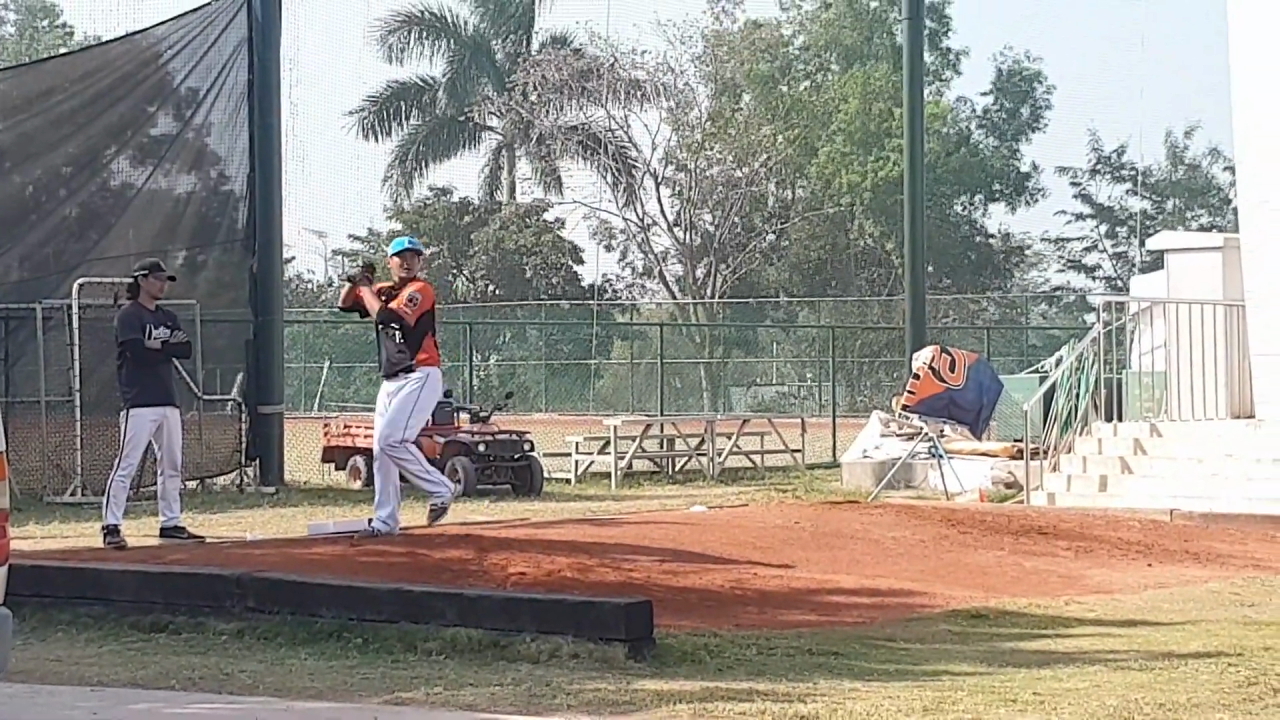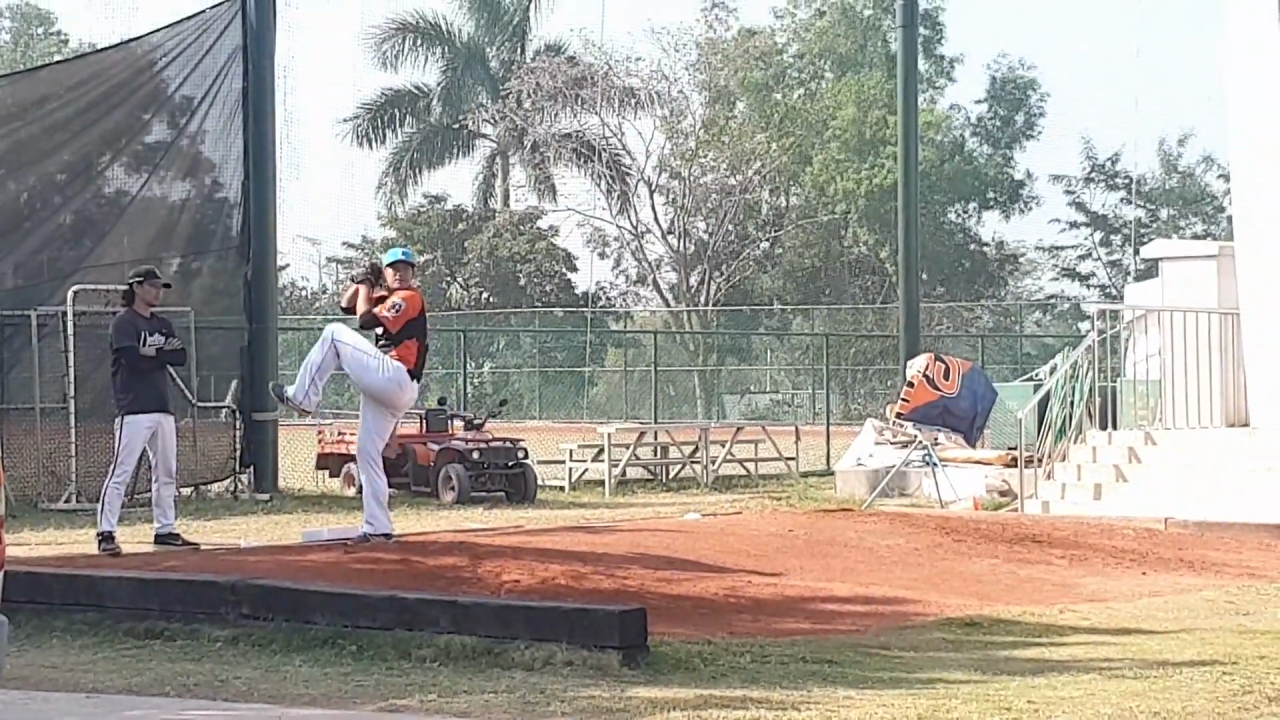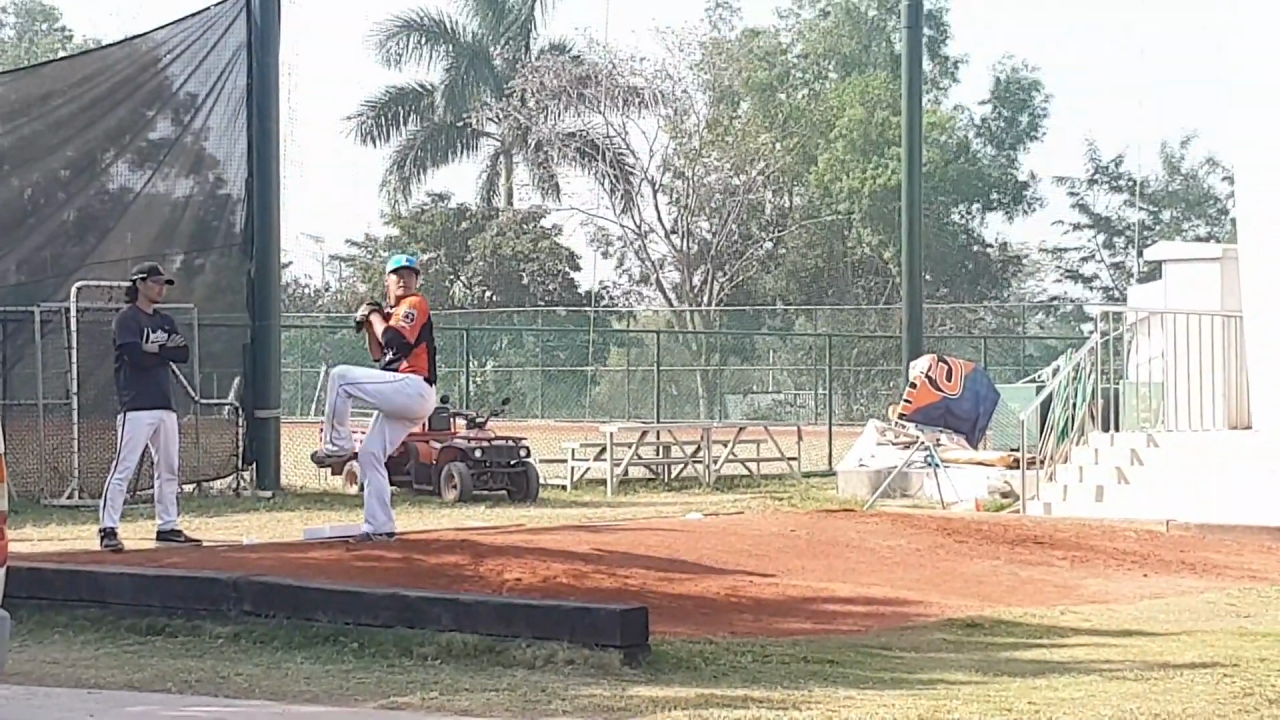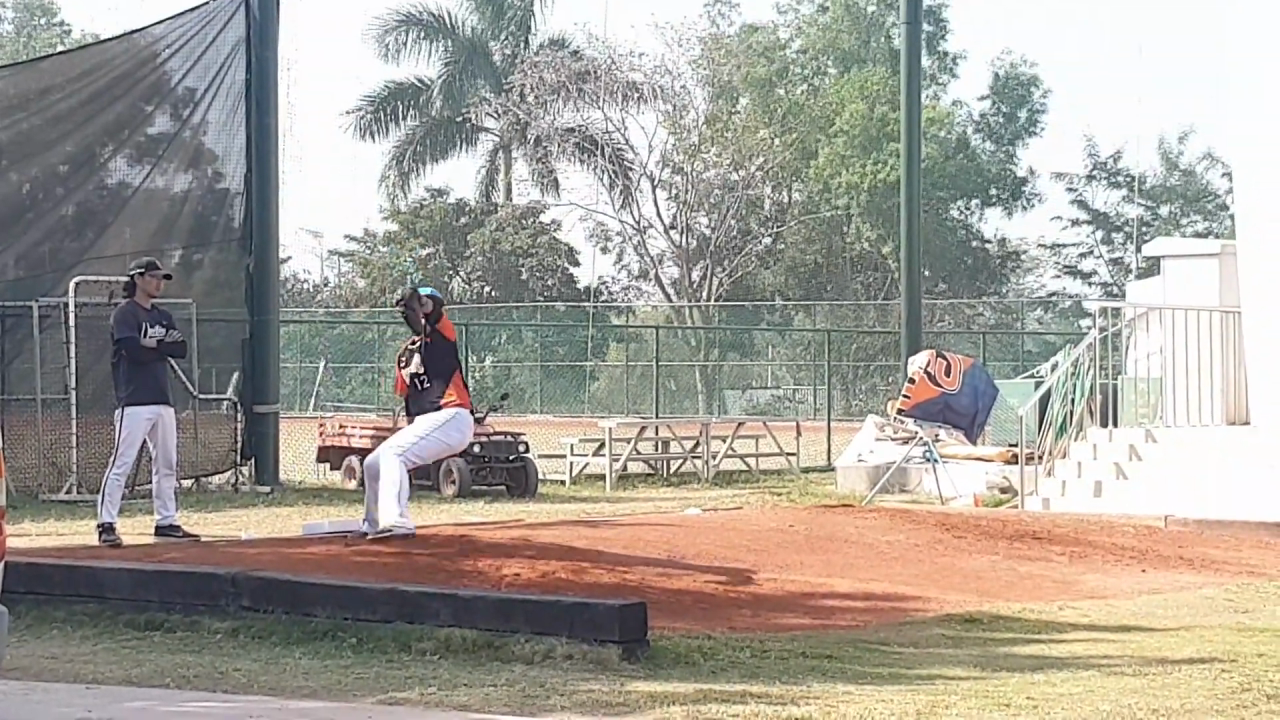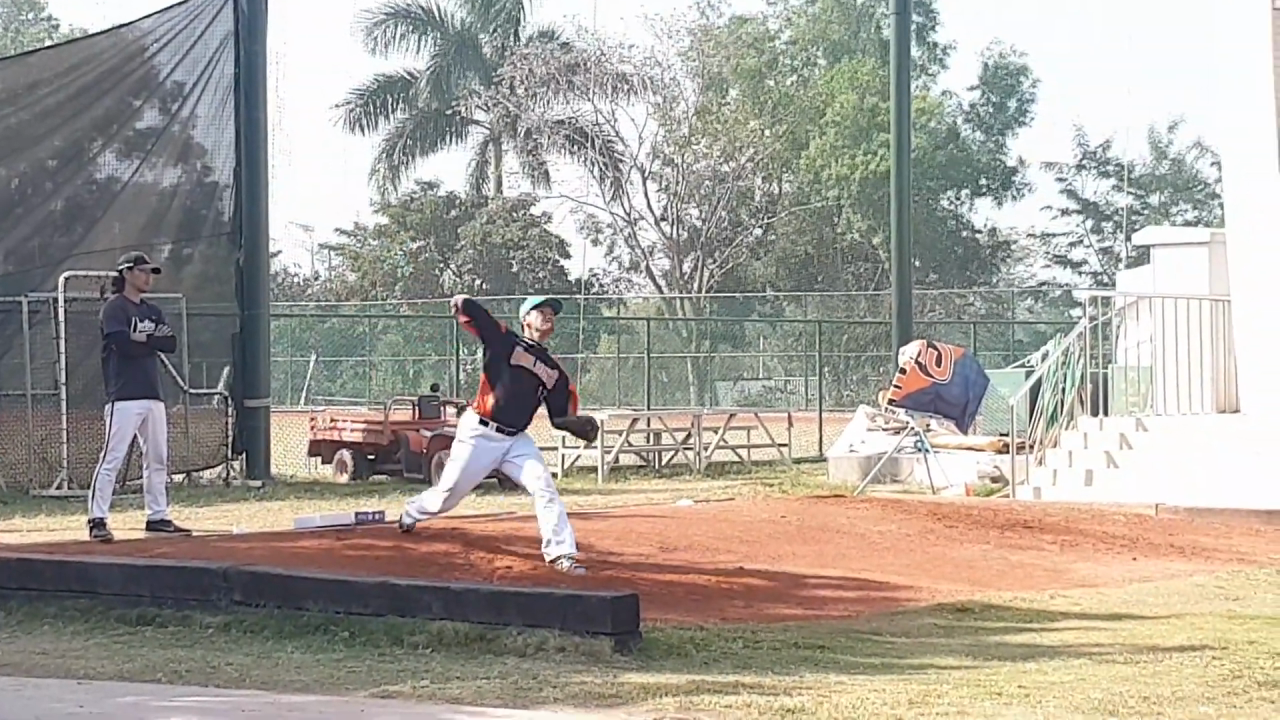
dt=0.3s
person 1, frame 1
left shoulder: (169, 317)
right shoulder: (128, 315)
left elbow: (186, 350)
right elbow: (139, 353)
left wrist: (158, 346)
right wrist: (169, 347)
left hip: (168, 402)
right hip: (139, 403)
left knee: (172, 466)
right knee: (126, 465)
left ankle: (171, 524)
right ankle: (111, 526)
person 1, frame 2
left shoulder: (163, 324)
right shoulder: (123, 322)
left elbow: (181, 357)
right elbow: (133, 360)
left wrist: (153, 353)
right wrist: (163, 354)
left hip: (163, 408)
right hip: (134, 410)
left knee: (166, 473)
right knee: (121, 472)
left ankle: (165, 530)
right ankle: (106, 533)
person 1, frame 3
left shoulder: (166, 321)
right shoulder: (126, 318)
left elbow: (184, 354)
right elbow: (136, 357)
left wrist: (156, 349)
right wrist: (167, 351)
left hip: (165, 405)
right hip: (136, 406)
left knee: (169, 469)
right knee: (123, 468)
left ankle: (168, 527)
right ankle: (108, 529)
person 1, frame 4
left shoulder: (164, 316)
right shoulder: (124, 314)
left elbow: (182, 350)
right elbow: (134, 351)
left wrist: (153, 344)
right wrist: (165, 346)
left hip: (163, 400)
right hip: (134, 402)
left knee: (167, 465)
right knee: (122, 464)
left ankle: (166, 522)
right ankle: (106, 525)
person 1, frame 5
left shoulder: (153, 311)
right shoulder: (114, 308)
left elbow: (171, 344)
right elbow: (124, 345)
left wrist: (143, 338)
right wrist: (154, 341)
left hip: (153, 395)
right hip: (124, 396)
left knee: (157, 459)
right knee: (112, 459)
left ankle: (157, 517)
right ankle: (97, 520)
person 2, frame 1
left shoulder: (421, 290)
right shoulder: (387, 289)
left elbow: (386, 316)
right elbow: (346, 304)
left wrist: (365, 288)
right wrist: (355, 283)
left hip: (421, 378)
right hip: (391, 382)
left knee: (395, 445)
right knee: (383, 450)
left ankle: (440, 490)
right ankle: (386, 521)
person 2, frame 2
left shoulder: (410, 297)
right shoulder: (387, 299)
left elbow: (366, 320)
right elbow: (346, 304)
left wrist: (365, 288)
right wrist: (360, 285)
left hip: (391, 376)
right hip: (386, 388)
left knee: (333, 332)
right knee: (367, 455)
left ankle: (302, 397)
right ankle: (378, 527)
person 2, frame 3
left shoulder: (413, 306)
right shoulder: (390, 315)
left elbow: (390, 337)
right elbow: (378, 356)
left wrist: (373, 316)
right wrist: (369, 319)
left hip: (410, 389)
right hip: (408, 397)
left knee: (339, 376)
right knee: (370, 455)
left ankle: (336, 447)
right ankle: (379, 528)
person 2, frame 4
left shoulder: (438, 332)
right shoulder: (404, 354)
left elbow: (434, 313)
left wrist: (413, 302)
right wrist: (412, 433)
left hip: (450, 420)
right hip: (425, 423)
left knee: (393, 456)
right knee: (374, 464)
left ankle: (395, 522)
right ankle: (375, 525)
person 2, frame 5
left shoulder: (555, 372)
right shoulder: (506, 339)
left elbow: (561, 419)
right elbow: (471, 312)
left wrist: (584, 425)
right wrist: (463, 304)
left hip: (516, 440)
right hip: (480, 434)
left knee: (544, 488)
right knee: (447, 494)
left ankle: (561, 553)
right ankle: (413, 512)
